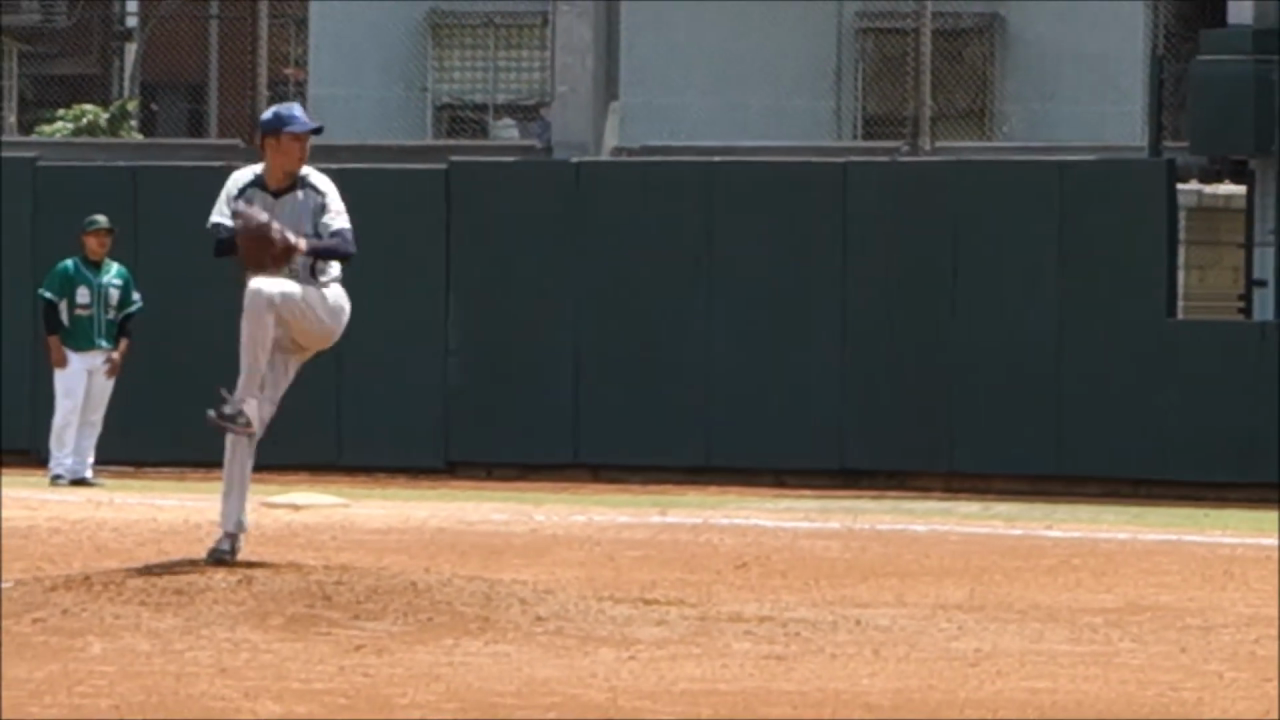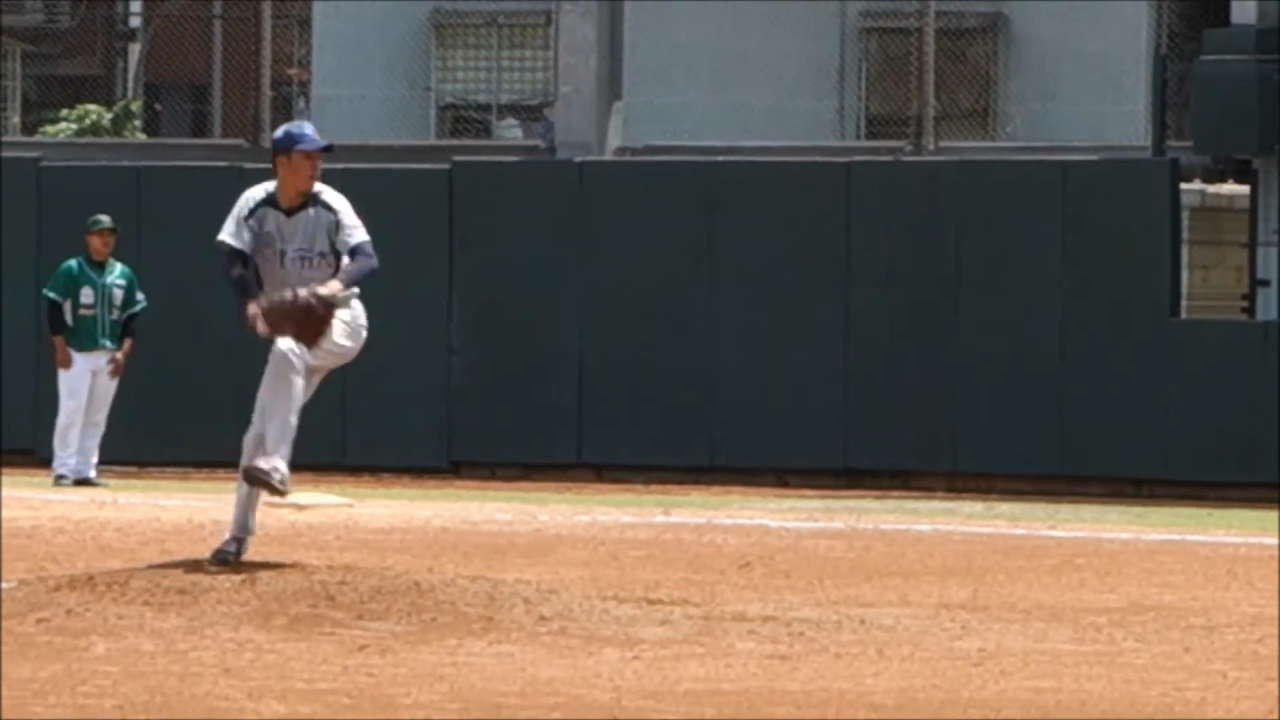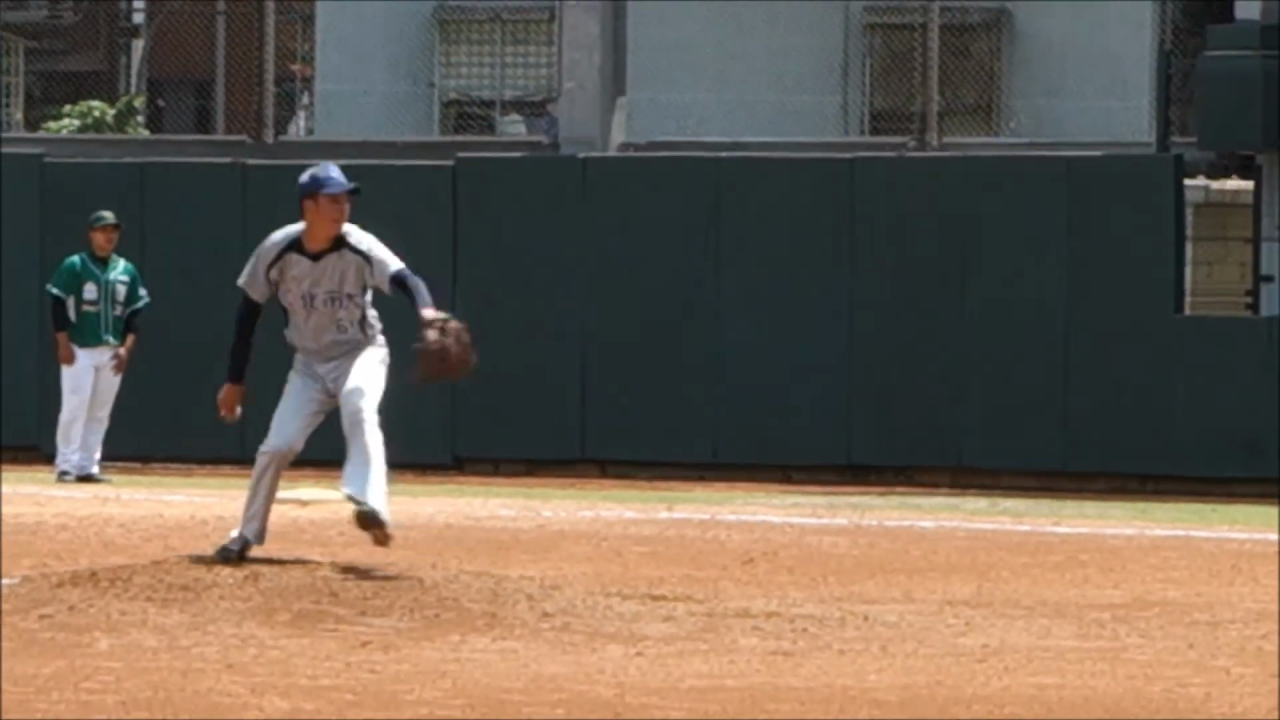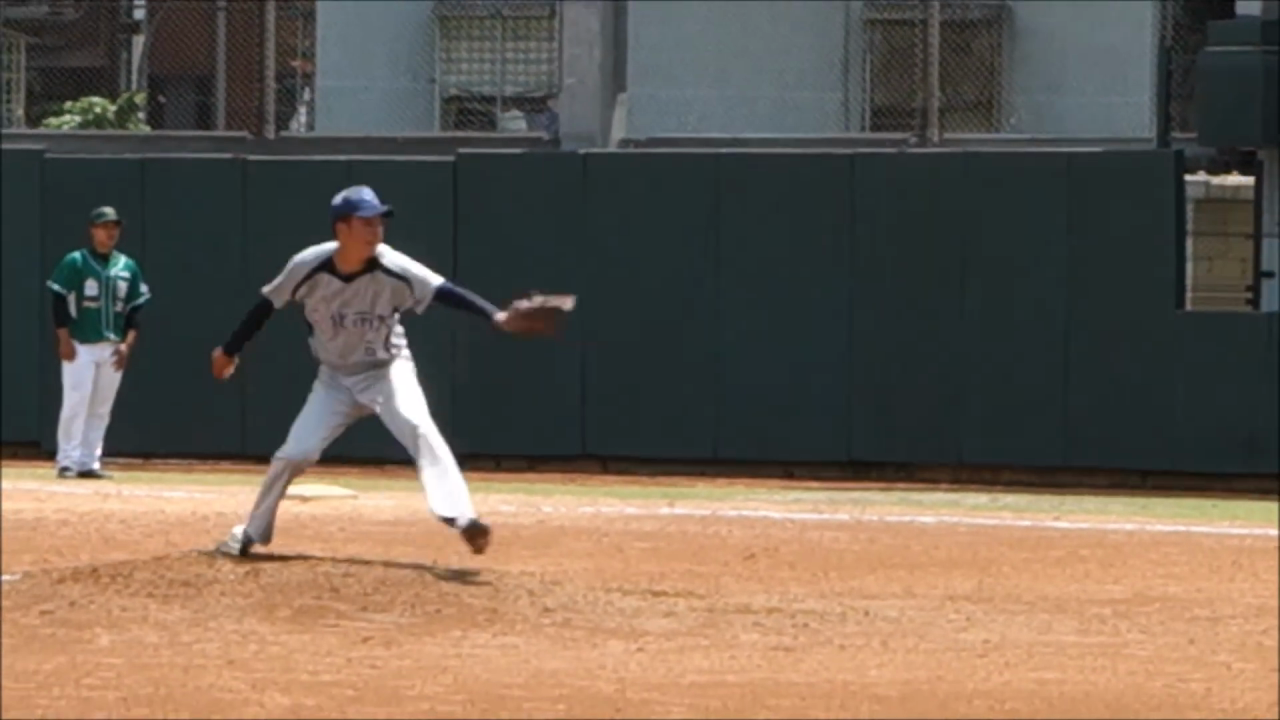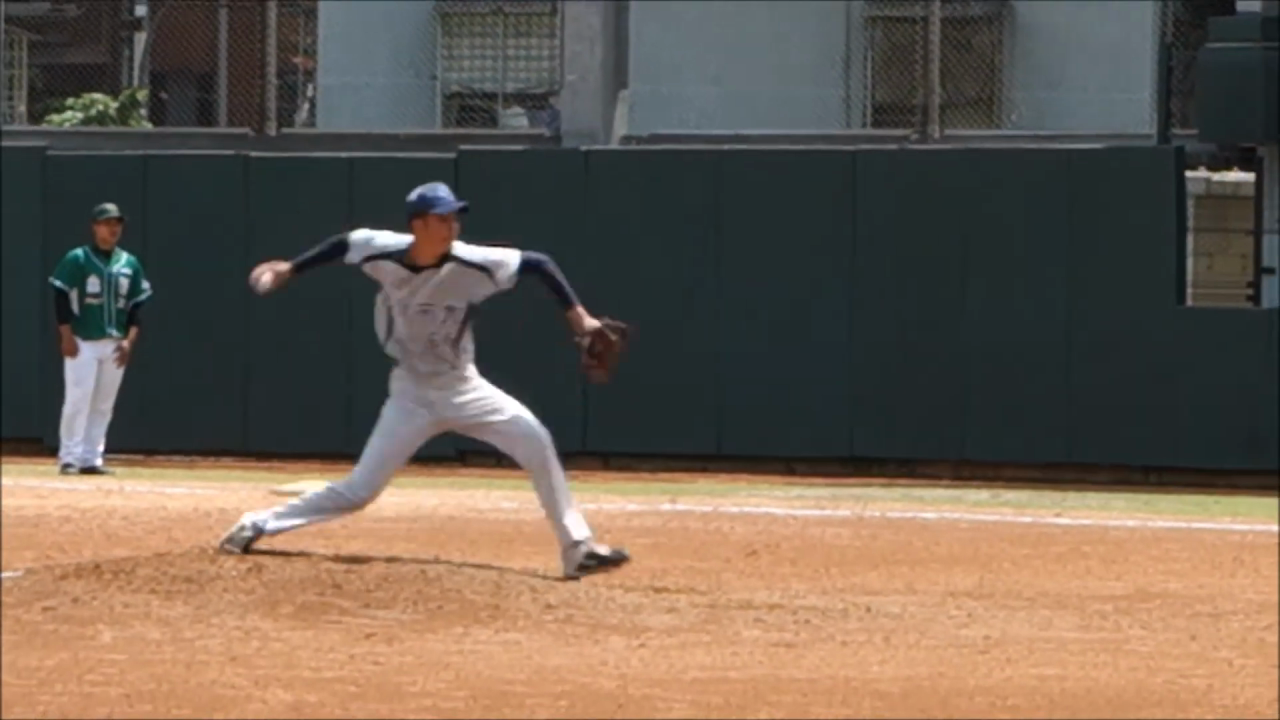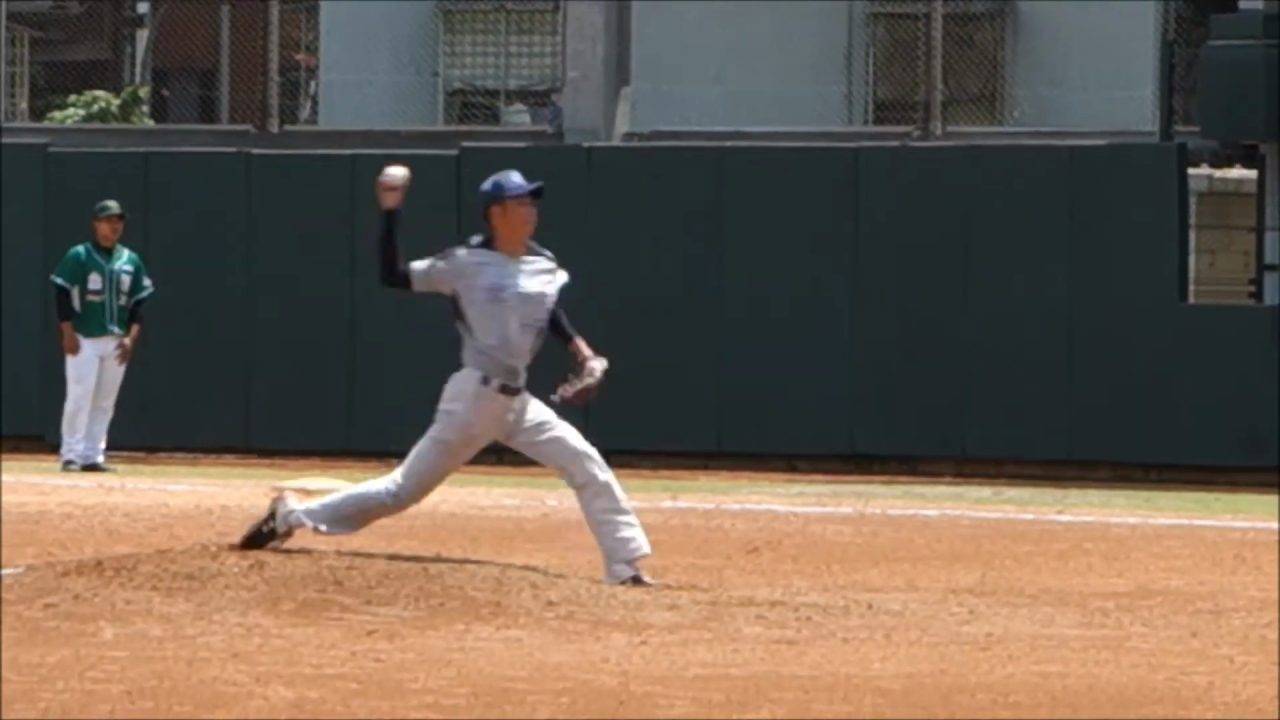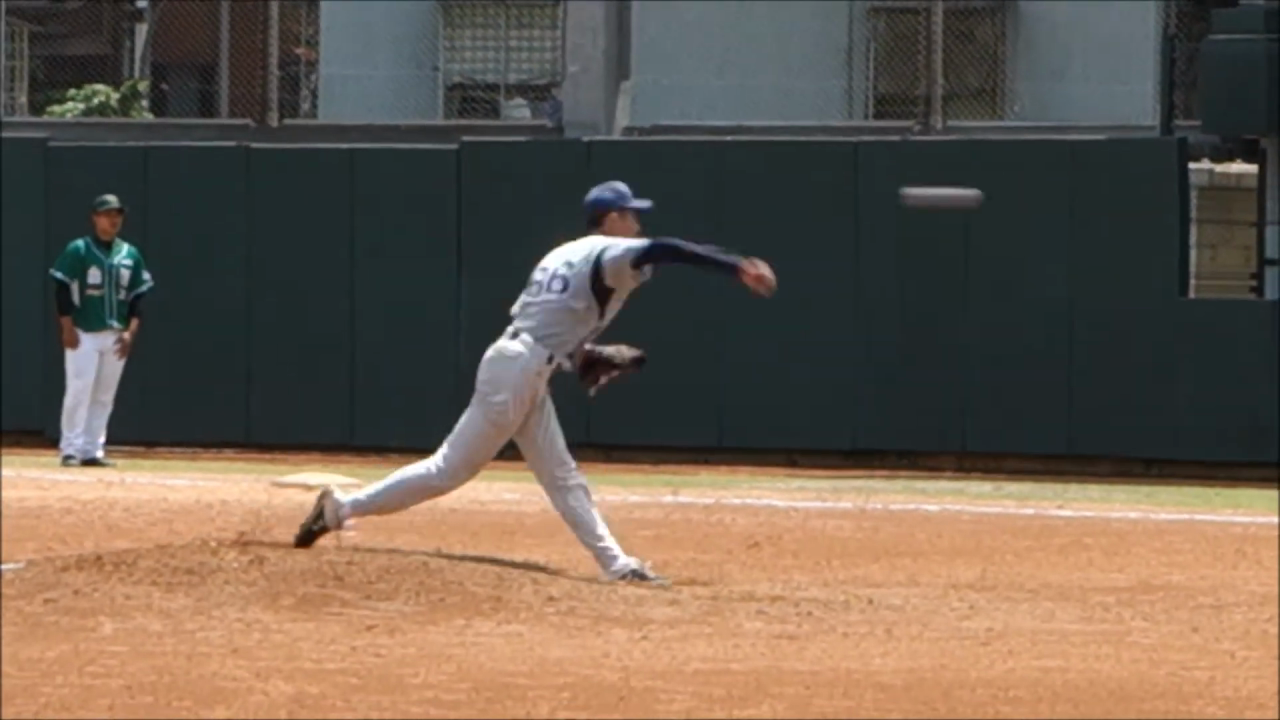
dt=0.1s
person 1, frame 1
left shoulder: (319, 188)
right shoulder: (241, 185)
left elbow: (344, 246)
right elbow: (221, 238)
left wrist: (306, 247)
left hip: (322, 306)
right hip: (271, 321)
left knee: (260, 290)
right knee: (244, 427)
left ankle: (244, 407)
right ankle: (230, 530)
person 1, frame 2
left shoulder: (332, 206)
right shoulder: (253, 203)
left elbow: (367, 258)
right elbow: (234, 263)
left wrist: (339, 283)
right wrist: (251, 306)
left hip: (340, 323)
right hip: (292, 331)
left knee: (287, 350)
right knee: (261, 431)
left ankle: (273, 467)
right ankle: (239, 533)
person 1, frame 3
left shoulder: (359, 247)
right shoulder: (277, 249)
left elbow: (405, 279)
right elbow: (248, 311)
left wrist: (427, 312)
right wrist: (234, 379)
left hip: (361, 354)
right hip: (310, 364)
left knee: (358, 402)
right knee: (276, 449)
left ankle: (370, 505)
right ankle: (249, 534)
person 1, frame 4
left shoulder: (395, 269)
right shoulder: (308, 265)
left elbow: (450, 292)
right elbow: (269, 303)
left wrist: (497, 317)
right wrist: (231, 348)
left hip: (388, 370)
right hip: (337, 378)
left knee: (417, 425)
right knee: (294, 455)
left ankle: (459, 517)
right ankle: (252, 532)
person 1, frame 5
left shoulder: (471, 262)
right shoulder: (385, 253)
left elbow: (539, 262)
right elbow: (345, 243)
left wrist: (575, 311)
right wrist: (289, 269)
left hip: (463, 387)
right hip: (413, 390)
left knee: (532, 437)
right knee: (362, 485)
left ankle: (578, 548)
right ankle: (260, 524)
person 1, frame 6
left shoulder: (542, 263)
right shoulder: (464, 260)
right elbow: (392, 278)
left wrist: (577, 345)
right wrist: (391, 209)
left hip: (512, 398)
right hip: (475, 395)
left knee: (586, 466)
right knee: (403, 490)
left ankle: (626, 563)
right ankle: (292, 516)
person 1, frame 7
left shoulder: (568, 256)
right shoulder: (609, 252)
right elbow: (660, 246)
left wrist: (576, 351)
right wrist: (737, 266)
left hip: (527, 374)
right hip: (513, 372)
left knee: (563, 476)
right knee: (448, 471)
left ankle: (614, 562)
right ankle: (342, 506)
person 2, frame 1
left shoulder: (121, 274)
right shoulder: (66, 269)
left elbow: (128, 316)
right elbow: (50, 309)
left wrist: (120, 351)
right wrist: (55, 347)
left hip: (105, 356)
right hip: (71, 353)
left knee: (93, 417)
right knee: (67, 412)
left ankle: (81, 470)
right ankle: (59, 469)
person 2, frame 2
left shoulder: (124, 274)
right shoulder: (70, 269)
left elbow: (131, 317)
right elbow: (54, 309)
left wrist: (124, 351)
right wrist: (60, 347)
left hip: (109, 356)
right hip: (75, 353)
left knee: (97, 417)
right knee: (71, 412)
left ankle: (84, 470)
right ankle: (63, 469)
person 2, frame 3
left shoulder: (128, 270)
right shoulder: (73, 265)
left elbow: (134, 312)
right elbow: (58, 305)
left wrist: (127, 347)
right wrist: (63, 344)
left hip: (112, 352)
right hip: (79, 349)
left knee: (100, 413)
right knee: (74, 408)
left ankle: (88, 466)
right ankle: (66, 465)
person 2, frame 4
left shoulder: (128, 267)
right shoulder: (75, 262)
left elbow: (135, 309)
right elbow: (59, 302)
left wrist: (128, 343)
right wrist: (64, 340)
left hip: (113, 348)
right hip: (80, 345)
left knee: (101, 409)
right knee: (75, 404)
left ankle: (89, 462)
right ankle: (67, 461)
person 2, frame 5
left shoulder: (130, 263)
right shoulder: (77, 258)
left elbow: (137, 305)
right elbow: (61, 298)
left wrist: (130, 340)
right wrist: (66, 336)
left hip: (115, 344)
right hip: (82, 341)
left knee: (103, 405)
right knee: (77, 400)
left ankle: (91, 458)
right ankle: (69, 457)
person 2, frame 6
left shoulder: (132, 260)
right shoulder: (78, 255)
left elbow: (139, 302)
right elbow: (62, 295)
left wrist: (131, 337)
right wrist: (68, 334)
left hip: (117, 342)
right hip: (83, 339)
left knee: (105, 402)
right knee: (79, 397)
left ankle: (93, 455)
right ankle: (71, 454)
person 2, frame 7
left shoulder: (131, 254)
right shoulder: (77, 249)
left elbow: (138, 296)
right elbow: (62, 289)
left wrist: (130, 331)
right wrist: (67, 328)
left hip: (116, 336)
right hip: (83, 333)
left knee: (104, 397)
right knee: (78, 392)
left ankle: (92, 450)
right ankle: (70, 449)
